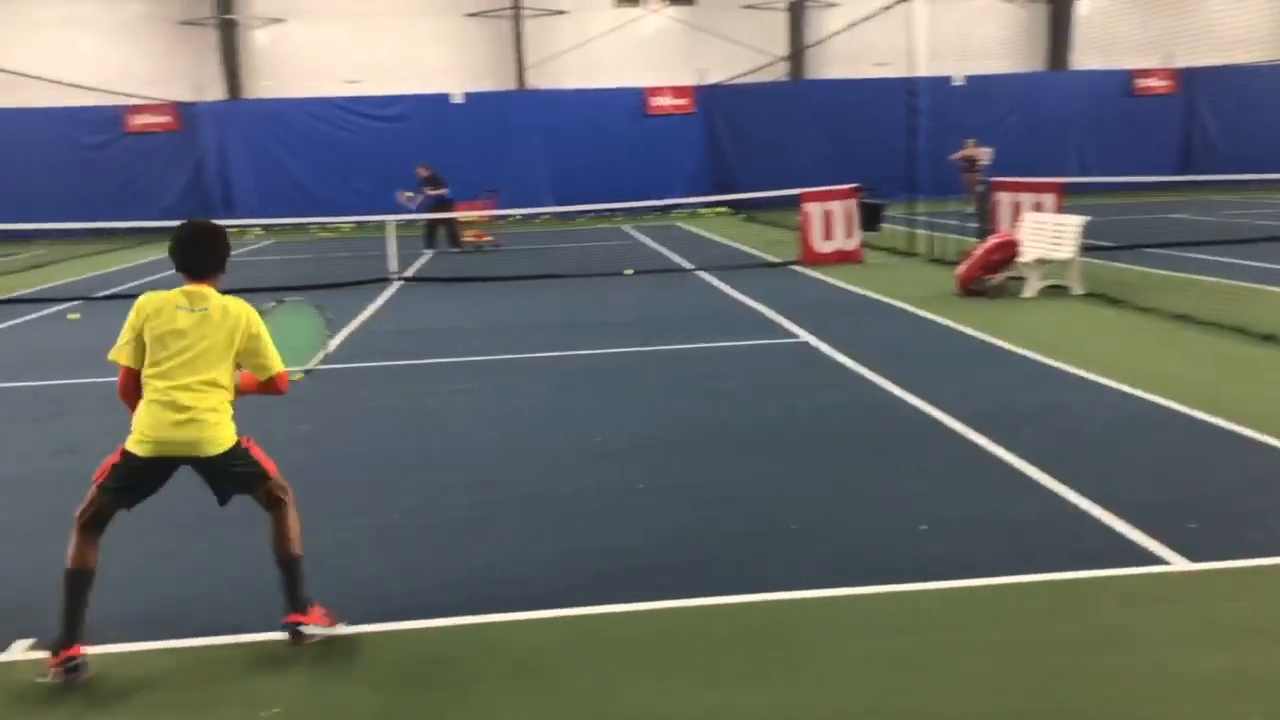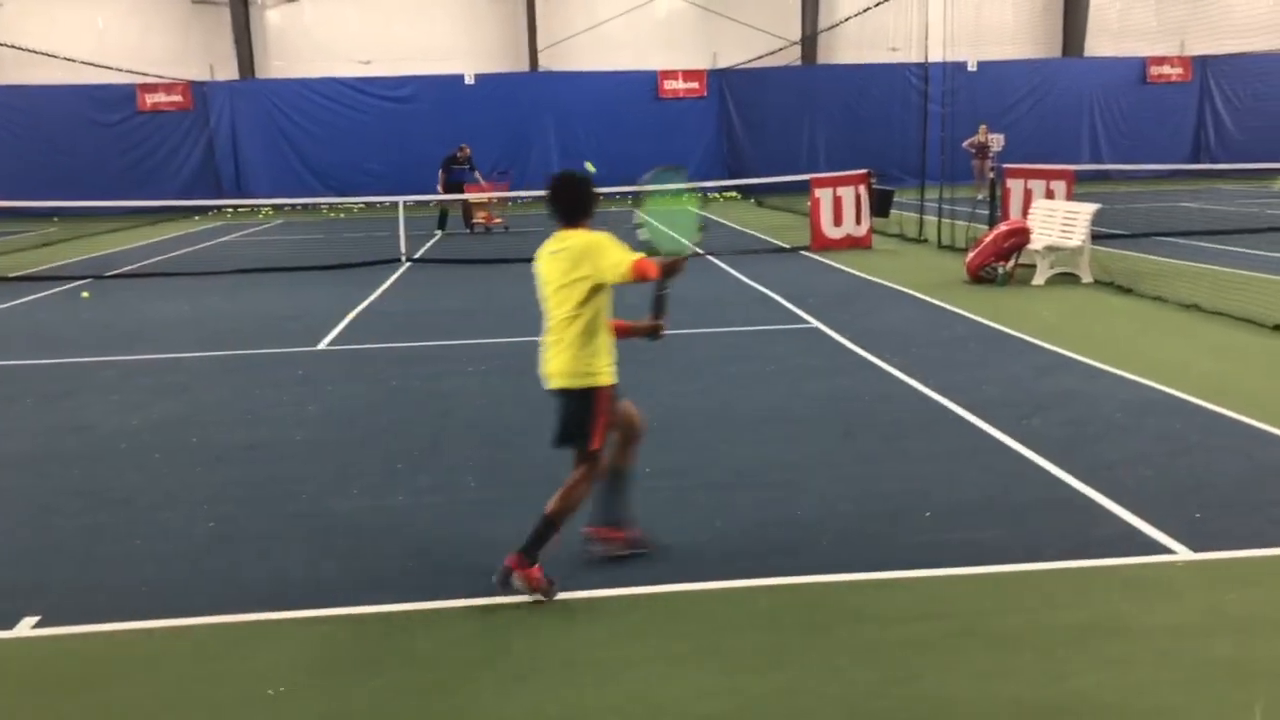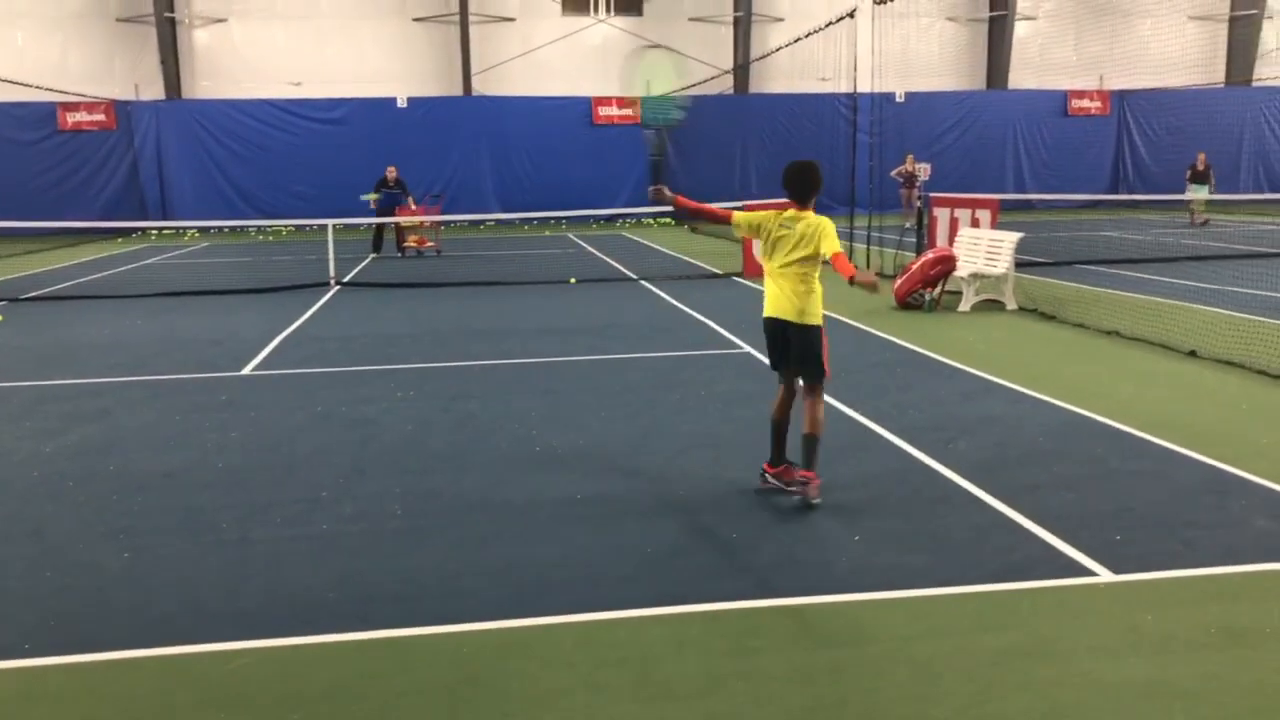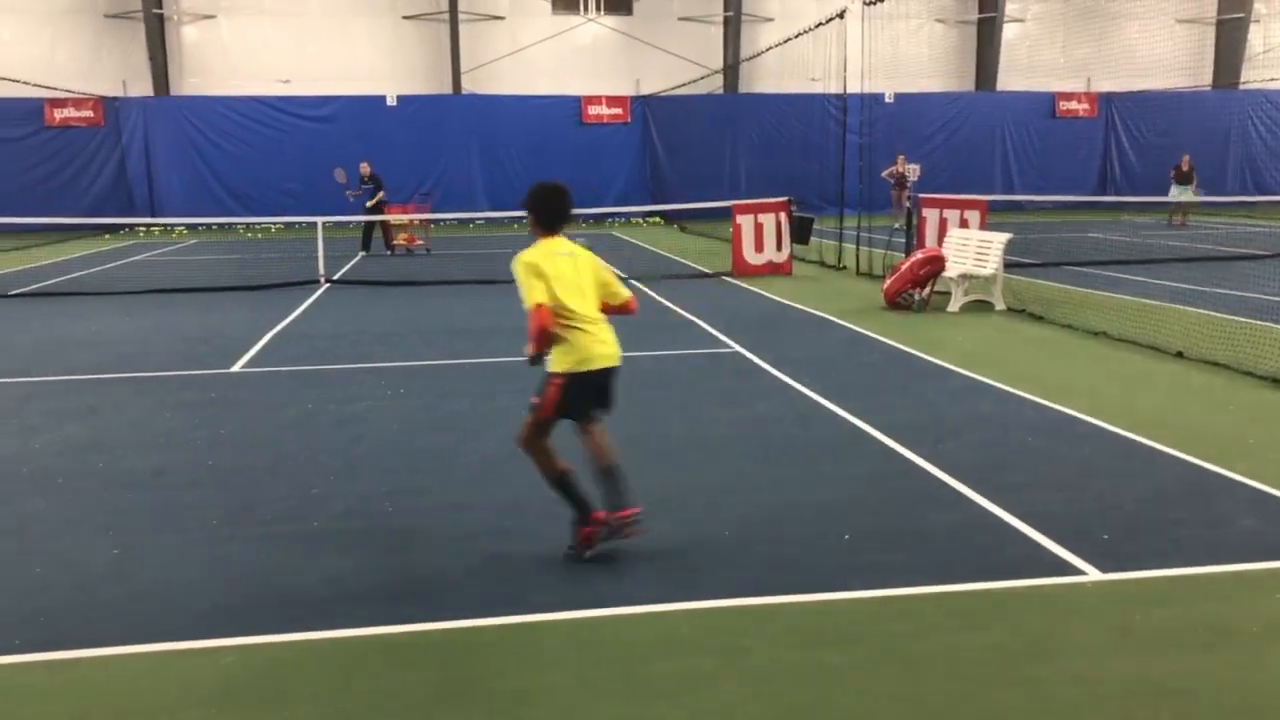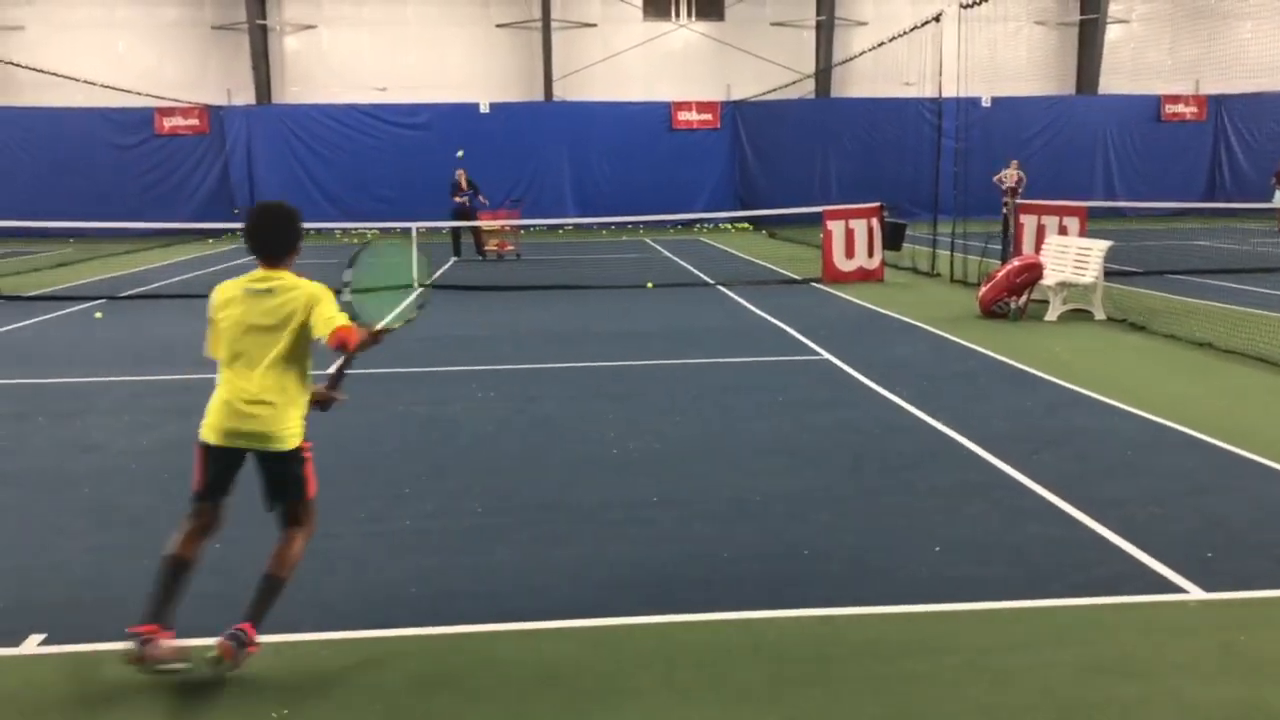
dt=1s
person 1, frame 1
left shoulder: (146, 307)
right shoulder: (239, 313)
left elbow: (128, 383)
right elbow: (278, 383)
left hip: (151, 435)
right hip: (212, 433)
left knee: (88, 524)
right knee: (280, 500)
left ankle: (66, 650)
right ankle: (302, 613)
person 1, frame 2
left shoulder: (545, 254)
right shoulder: (597, 244)
right elbow: (642, 270)
left wrist: (636, 328)
right wrist: (667, 267)
left hip: (561, 367)
right hip: (586, 372)
left knee: (630, 424)
right knee: (588, 467)
left ankle: (611, 526)
right ankle: (522, 563)
person 1, frame 3
left shoulder: (769, 221)
right shoulder: (821, 226)
left elbow: (720, 216)
right elbow: (837, 257)
left wrist: (671, 199)
right wrist: (855, 275)
left hip: (774, 314)
right hip: (805, 317)
left knee: (787, 387)
right knee: (813, 393)
left ankle: (776, 465)
right ankle: (807, 474)
person 1, frame 4
left shoulder: (528, 260)
right shoulder: (586, 256)
left elbow: (542, 321)
right elbow: (628, 305)
left wrist: (535, 350)
left hip: (575, 360)
right hip: (607, 351)
left knee: (531, 438)
right knee: (589, 424)
left ankle: (589, 519)
right ankle: (619, 508)
person 1, frame 5
left shoulder: (223, 295)
right shoulder: (311, 294)
right elbow: (343, 339)
right wrist: (367, 334)
left hip: (223, 423)
right hip: (279, 427)
left knee: (199, 523)
right knee: (298, 525)
left ankle: (152, 629)
right ankle: (243, 631)
